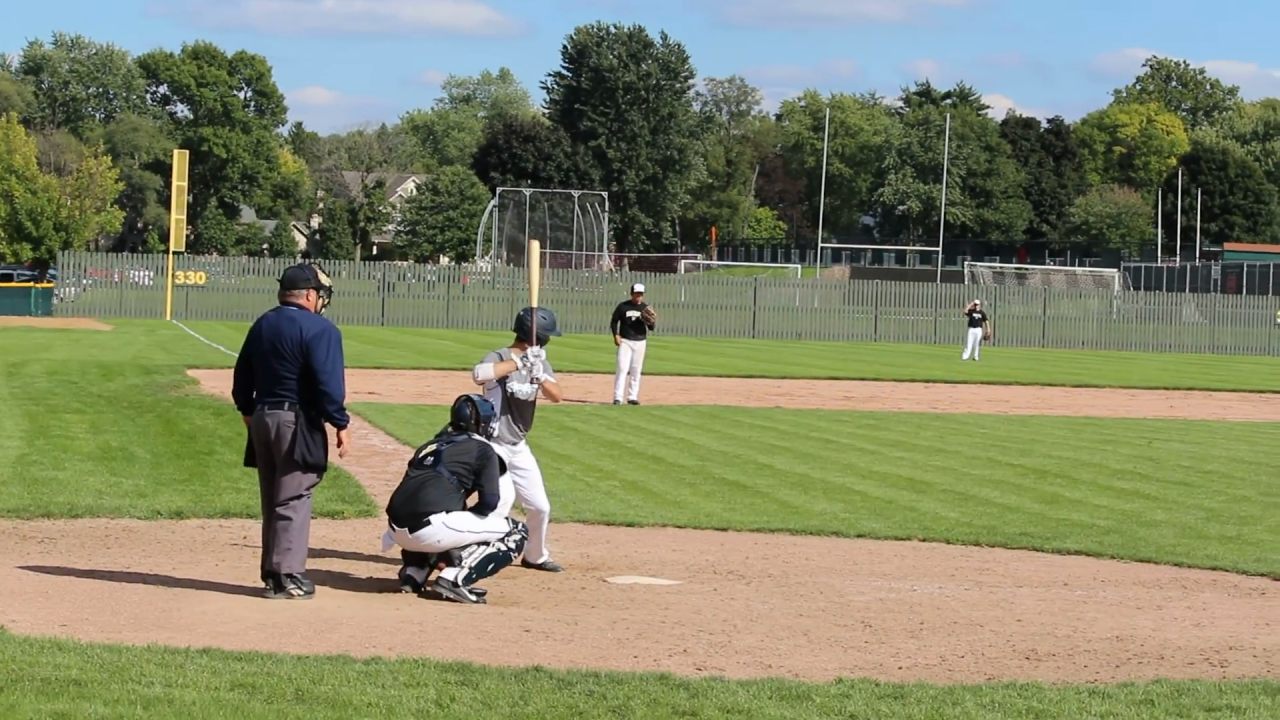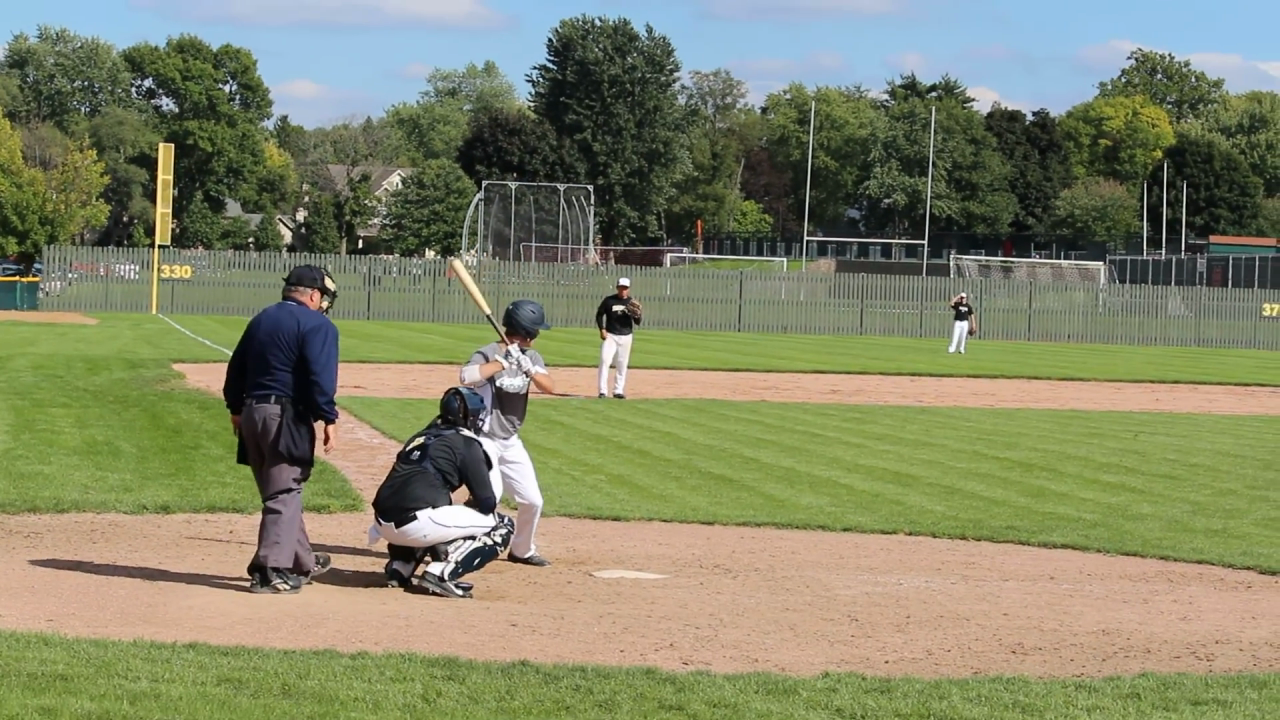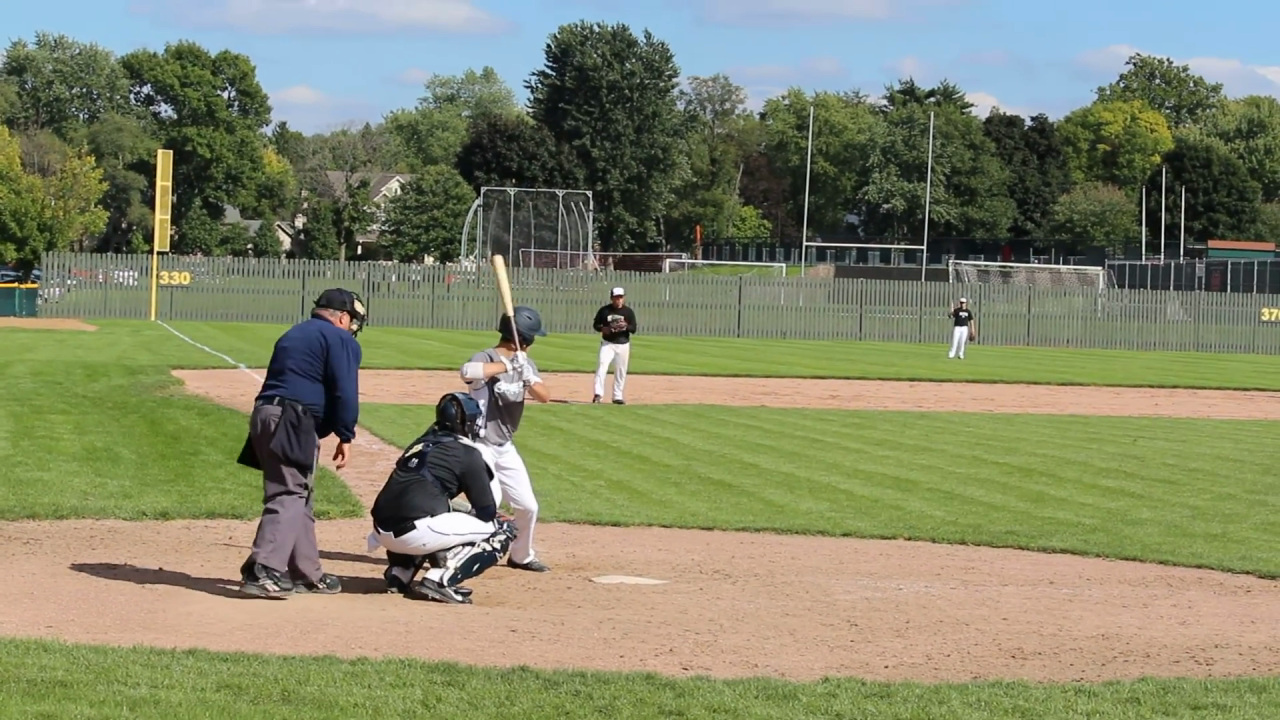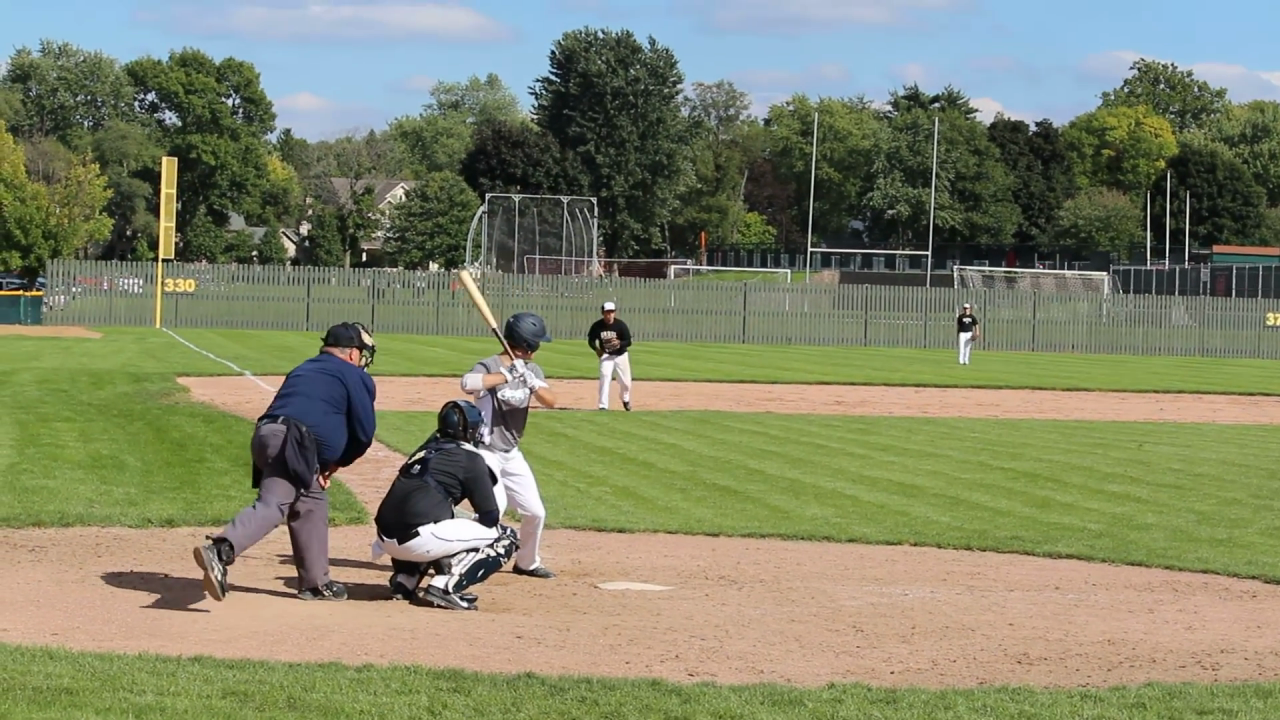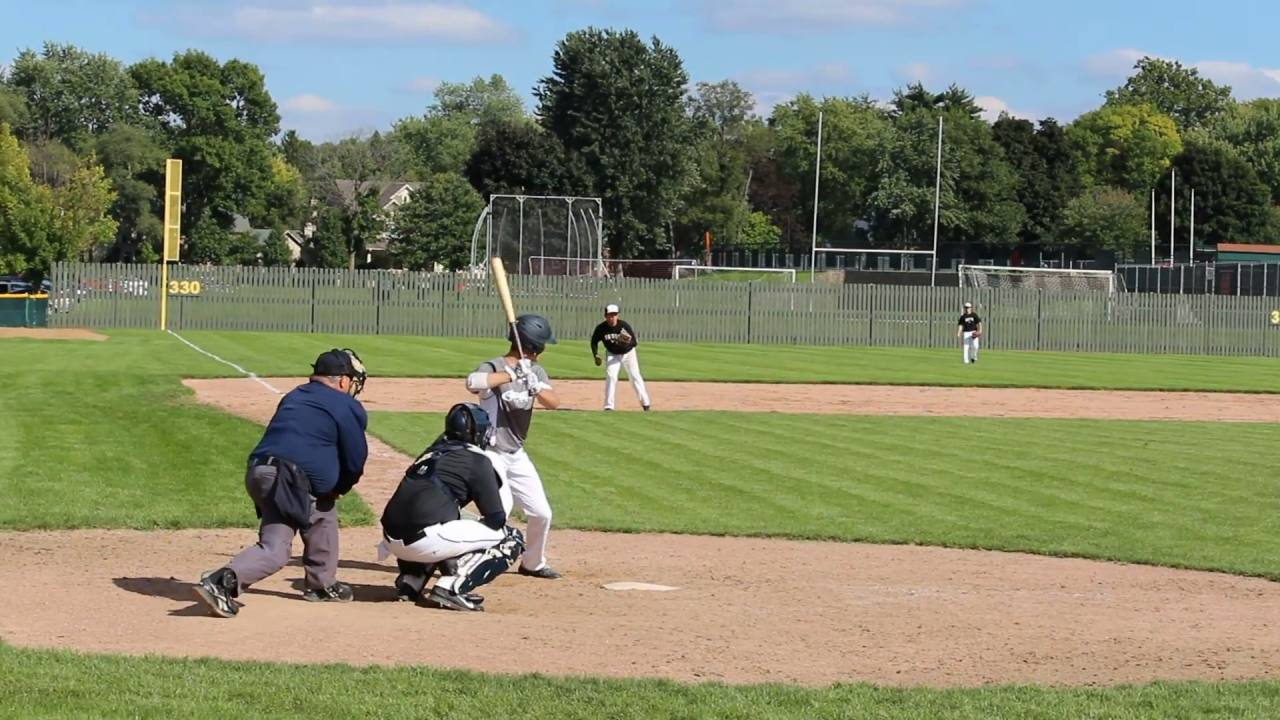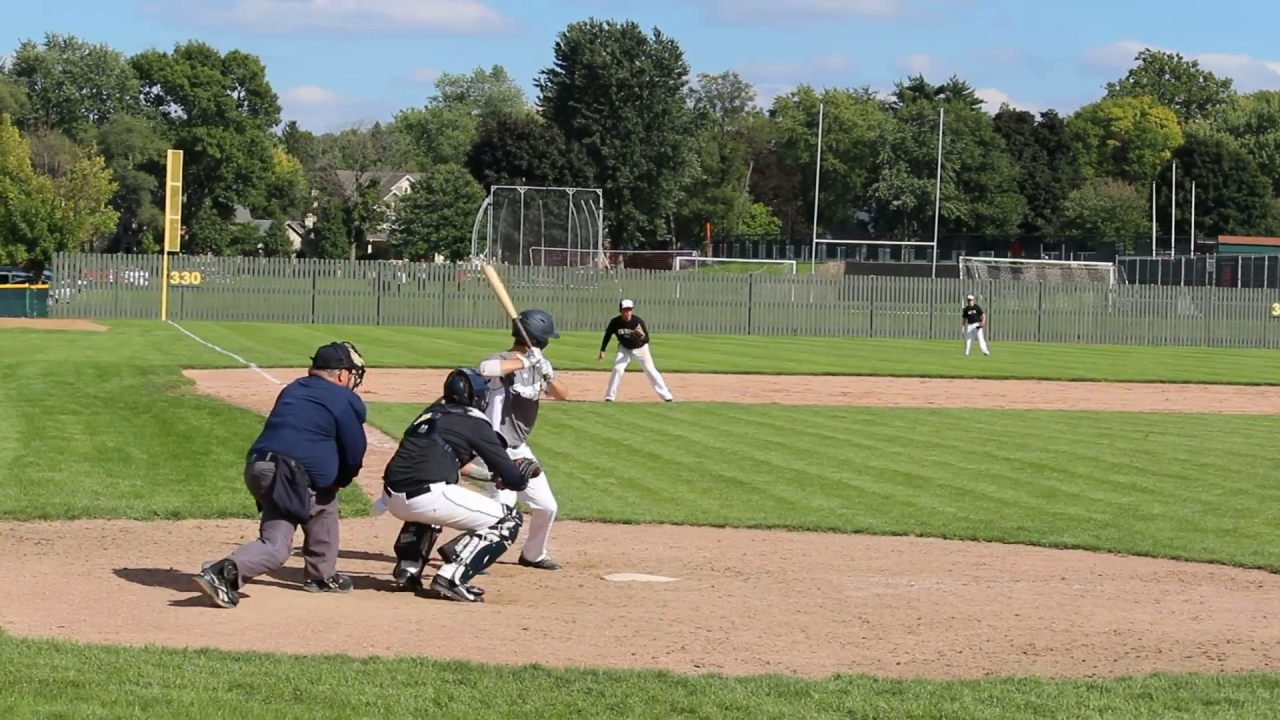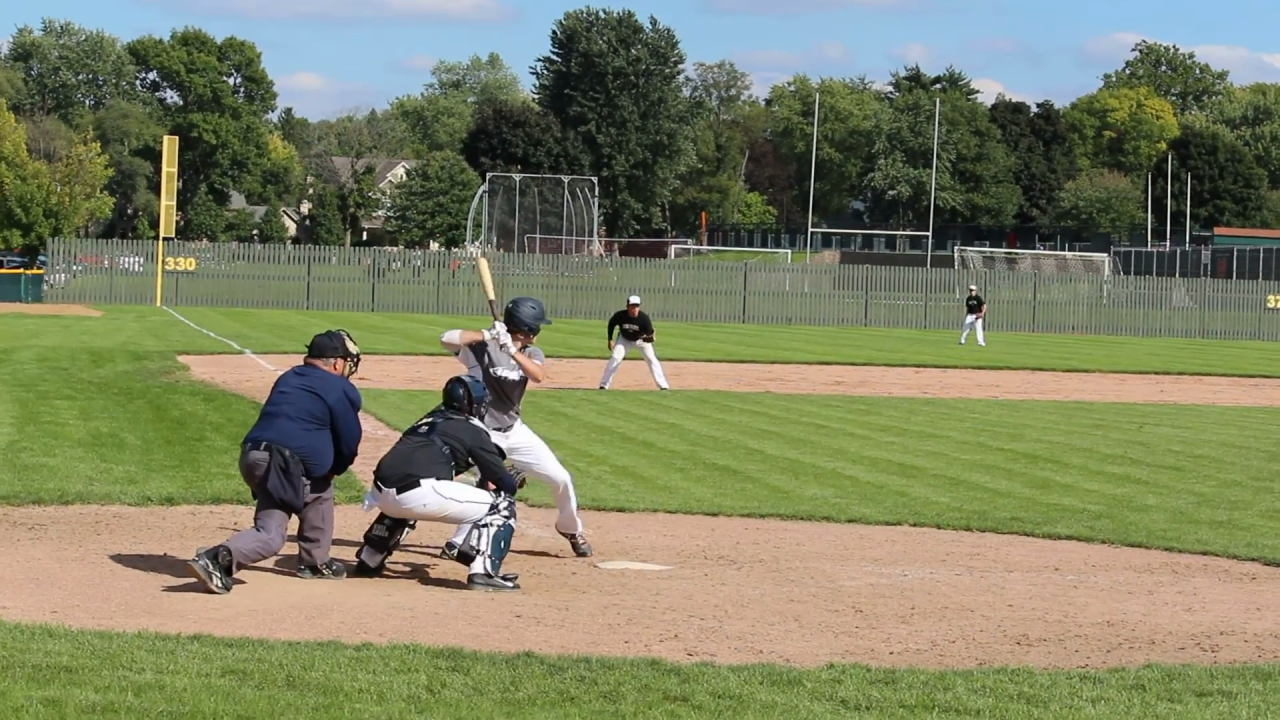
dt=0.4s
person 1, frame 1
left shoulder: (262, 324)
right shoulder: (320, 329)
left elbow: (242, 373)
right elbow: (329, 382)
left wrist: (248, 410)
right wrist: (340, 424)
left hip: (263, 419)
right hip: (298, 423)
left knee: (273, 501)
right knee: (294, 500)
left ankle: (274, 570)
right ankle: (285, 576)
person 1, frame 2
left shoulder: (260, 319)
right shoulder: (318, 325)
left elbow: (236, 367)
right elbow: (321, 378)
left wrist: (236, 408)
right wrist: (328, 419)
left hip: (252, 413)
right hip: (286, 418)
left knee: (281, 491)
right knee: (284, 494)
left ankle: (302, 562)
right ankle: (270, 571)
person 1, frame 3
left shoulder: (292, 335)
right shoulder: (340, 340)
right elbow: (344, 394)
right wrist: (346, 437)
left hip: (264, 417)
right hip: (293, 422)
left knee: (297, 497)
right knee: (288, 497)
left ankle: (308, 575)
right ankle: (261, 572)
person 1, frame 4
left shoulder: (304, 368)
right shoulder: (357, 378)
right elbow: (363, 433)
left wrist: (322, 464)
right wrist: (339, 462)
left hip: (267, 435)
right hip: (291, 442)
left knee: (311, 504)
right knee: (272, 506)
left ankle: (315, 584)
right ankle: (220, 550)
person 1, frame 5
left shoulder: (294, 396)
right shoulder: (348, 407)
right elbow: (354, 462)
left wrist: (328, 489)
right wrist: (338, 488)
left hip: (259, 472)
right hip: (286, 480)
left knee: (322, 509)
right knee: (274, 550)
left ankle: (322, 584)
right ankle: (221, 583)
person 1, frame 6
left shoulder: (292, 389)
right shoulder: (346, 401)
right elbow: (354, 455)
left wrist: (330, 482)
right wrist: (338, 482)
left hip: (259, 467)
right hip: (287, 476)
left knee: (324, 502)
right knee: (275, 546)
left ankle: (322, 575)
right ankle: (221, 574)
person 1, frame 7
left shoulder: (288, 378)
right shoulder: (342, 390)
right elbow: (349, 444)
left wrist: (325, 470)
right wrist: (333, 469)
left hip: (254, 456)
right hip: (282, 466)
left knee: (320, 489)
right knee: (270, 536)
left ankle: (315, 562)
right ankle: (216, 560)
person 2, frame 1
left shoulder: (540, 362)
right shoulder: (500, 357)
left elbow: (556, 396)
right elbow: (479, 374)
left wrist: (540, 377)
right wrist: (519, 362)
left hip: (519, 446)
right hip: (493, 445)
left knee: (540, 505)
right knee: (501, 502)
left ankle: (535, 556)
person 2, frame 2
left shoulder: (531, 356)
right shoulder: (487, 353)
left elbow: (549, 387)
right elbow: (466, 377)
left wrist: (528, 370)
right wrist: (503, 362)
left hip: (512, 442)
right hip: (484, 440)
left knee: (532, 500)
left ankle: (522, 550)
person 2, frame 3
left shoulder: (526, 363)
right shoulder: (486, 358)
left elbow: (544, 397)
right elbow: (466, 372)
left wrist: (529, 380)
right wrist: (508, 364)
left hip: (505, 447)
right hip: (479, 446)
left knee: (527, 505)
left ankle: (521, 556)
person 2, frame 4
left shoulder: (532, 370)
right shoulder: (489, 365)
left elbow: (551, 402)
right elbow: (467, 384)
left wrist: (534, 385)
right wrist: (508, 375)
left hip: (512, 453)
right hip: (485, 452)
left knee: (535, 511)
right knee: (494, 507)
left ankle: (527, 562)
person 2, frame 5
left shoulder: (536, 371)
right shoulder: (495, 367)
left elbow: (553, 403)
right elbow: (472, 382)
left wrist: (535, 387)
right wrist: (512, 374)
left hip: (517, 455)
right hip: (490, 454)
left knee: (541, 512)
left ankle: (533, 563)
person 2, frame 6
left shoulder: (538, 366)
right shoulder: (503, 364)
left elbow: (562, 394)
right elbow: (484, 369)
left wrist: (548, 375)
right wrist: (525, 361)
left hip: (519, 450)
left knee: (546, 506)
right knee: (504, 505)
left ankle: (533, 554)
person 2, frame 7
left shoulder: (531, 352)
right shoulder: (482, 347)
left elbow: (538, 375)
right elbow: (447, 338)
left wrist: (509, 349)
right wrist: (487, 334)
left hip: (515, 431)
left knee: (561, 478)
left ankle: (571, 528)
right ankle: (457, 544)
person 3, frame 1
left shoulder: (432, 445)
right shoulder: (482, 449)
right elbow: (489, 501)
right wrist: (467, 517)
left hip: (398, 529)
right hip: (428, 527)
right knee: (516, 532)
left ankle: (413, 573)
right ankle: (454, 579)
person 3, frame 2
left shoulder: (422, 436)
right shoulder: (468, 444)
right elbow: (487, 504)
left hip: (385, 522)
right hip: (415, 523)
right knee: (502, 526)
left ankle: (399, 567)
right ankle: (441, 574)
person 3, frame 3
left shoulder: (421, 443)
right shoulder: (467, 452)
right elbow: (487, 512)
left hip: (384, 530)
right hip: (414, 532)
right knee: (501, 533)
left ankle: (399, 573)
right ankle: (440, 580)
person 3, frame 4
left shoulder: (424, 451)
right shoulder: (469, 458)
right elbow: (489, 517)
left hip: (388, 538)
right hip: (418, 539)
right knee: (505, 539)
left ankle: (404, 580)
right ankle: (445, 587)
person 3, frame 5
left shoulder: (432, 453)
right shoulder: (476, 461)
right elbow: (496, 519)
left hip: (394, 539)
right hip: (424, 540)
right knee: (511, 539)
left ankle: (410, 582)
right ankle: (450, 589)
person 3, frame 6
left shoulder: (430, 414)
right shoulder: (476, 424)
right elbow: (510, 476)
right wrist: (520, 476)
left hip: (394, 497)
right hip: (428, 496)
right knee: (506, 520)
left ankle: (407, 572)
right ankle: (451, 579)
person 3, frame 7
left shoulder: (428, 421)
right shoulder: (474, 431)
right elbow: (507, 486)
left wrist: (480, 485)
right wrist: (496, 484)
left hip: (383, 492)
right hip: (420, 492)
right knee: (501, 506)
left ankle: (369, 561)
right ankle: (483, 573)
